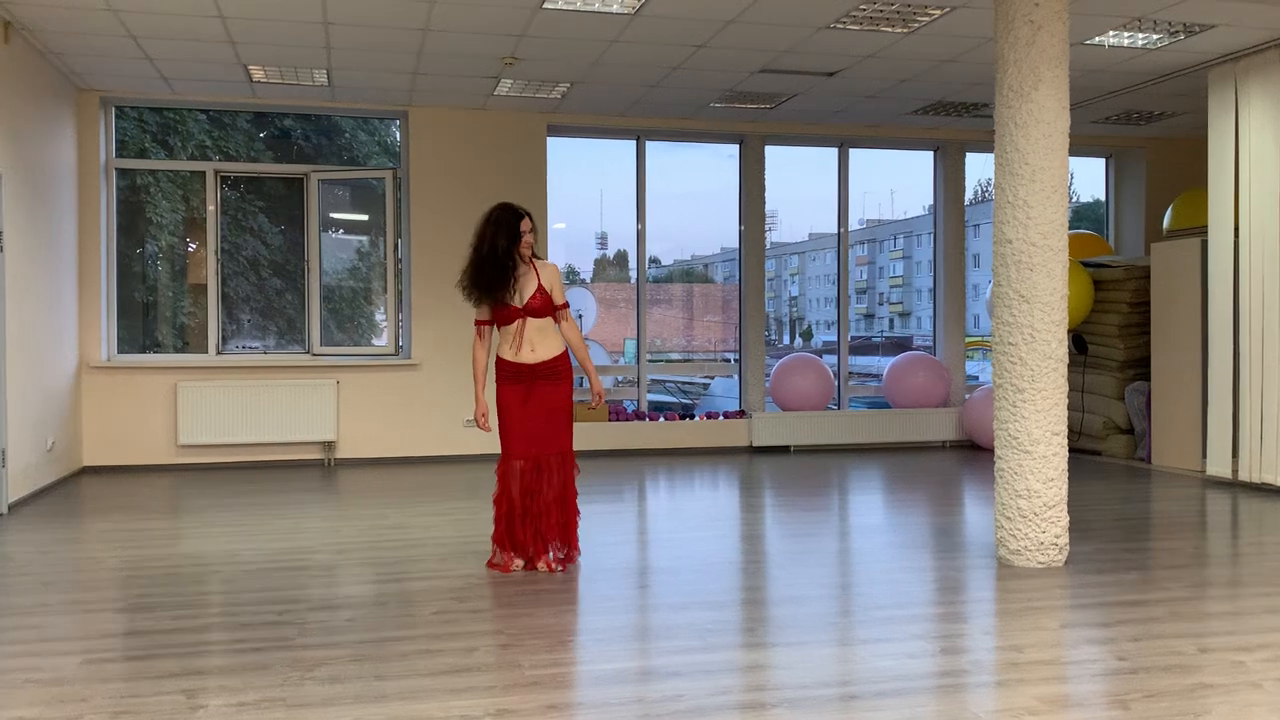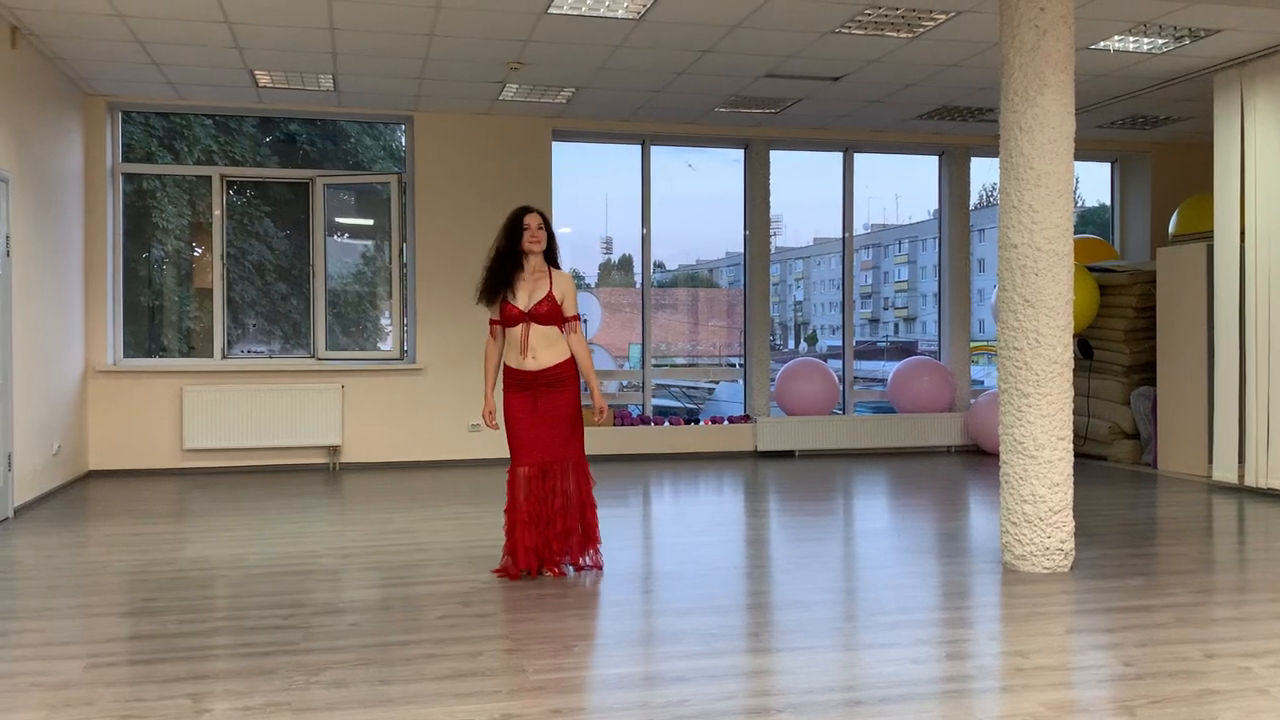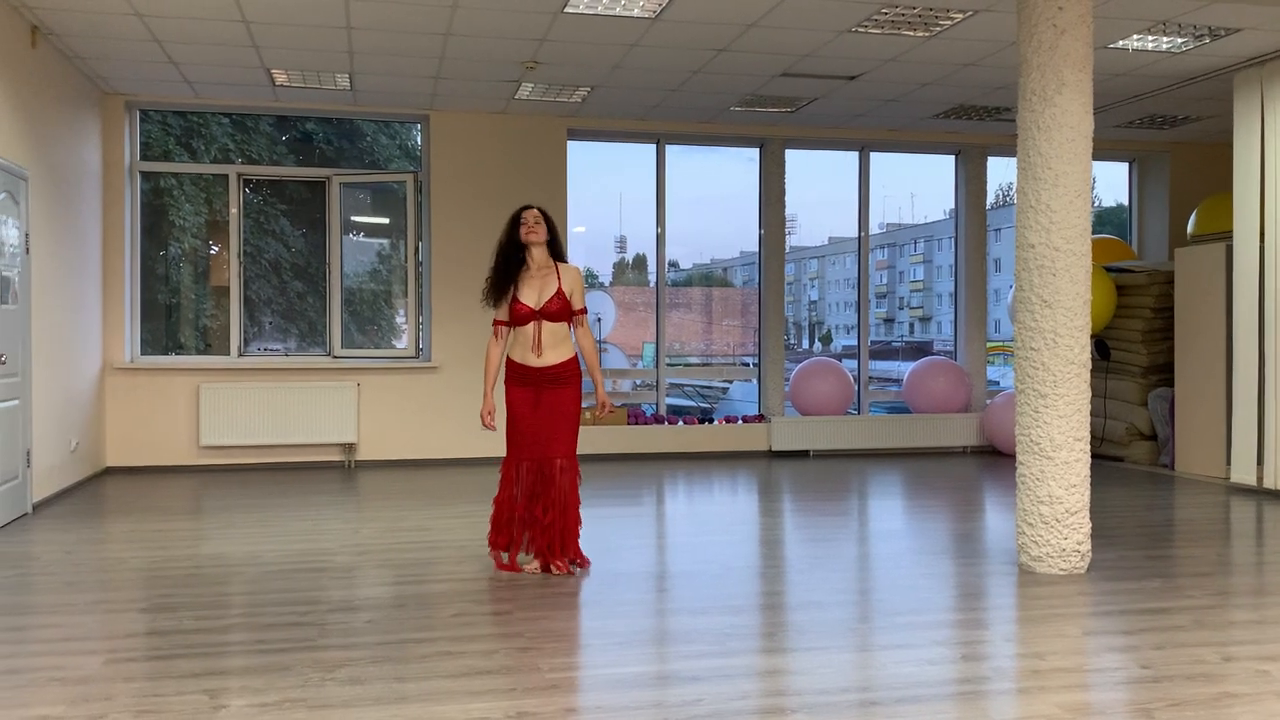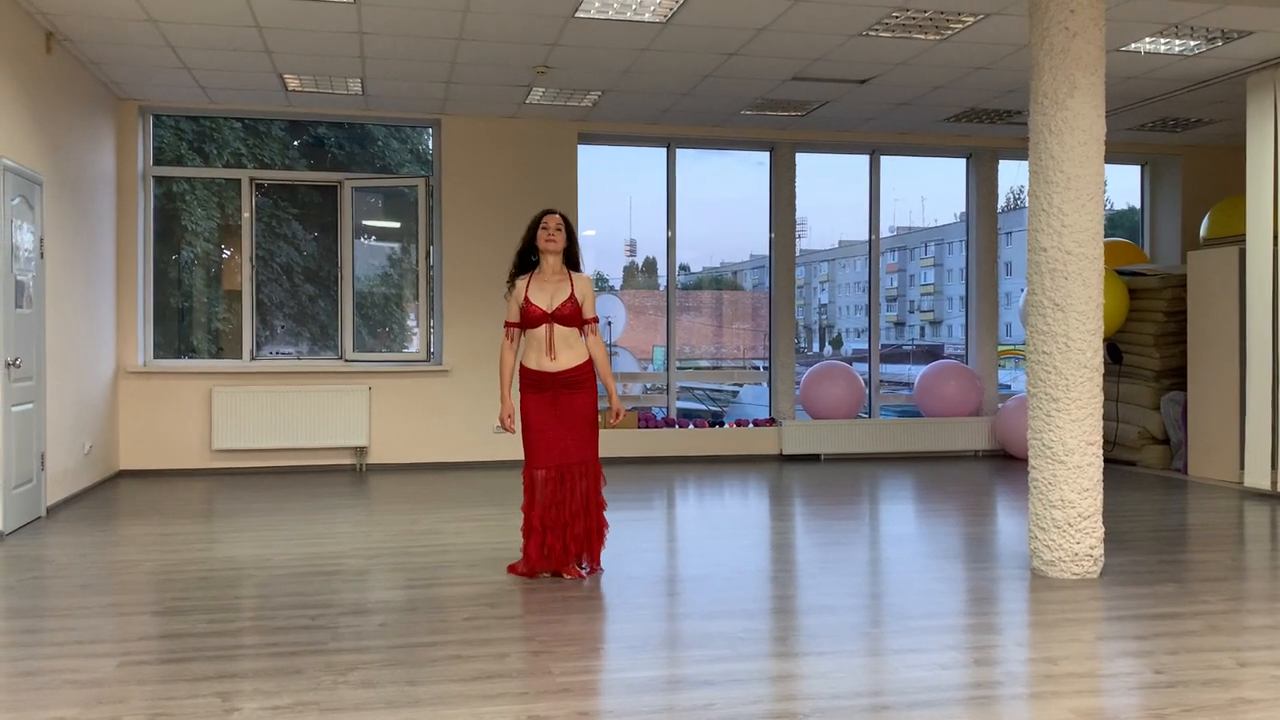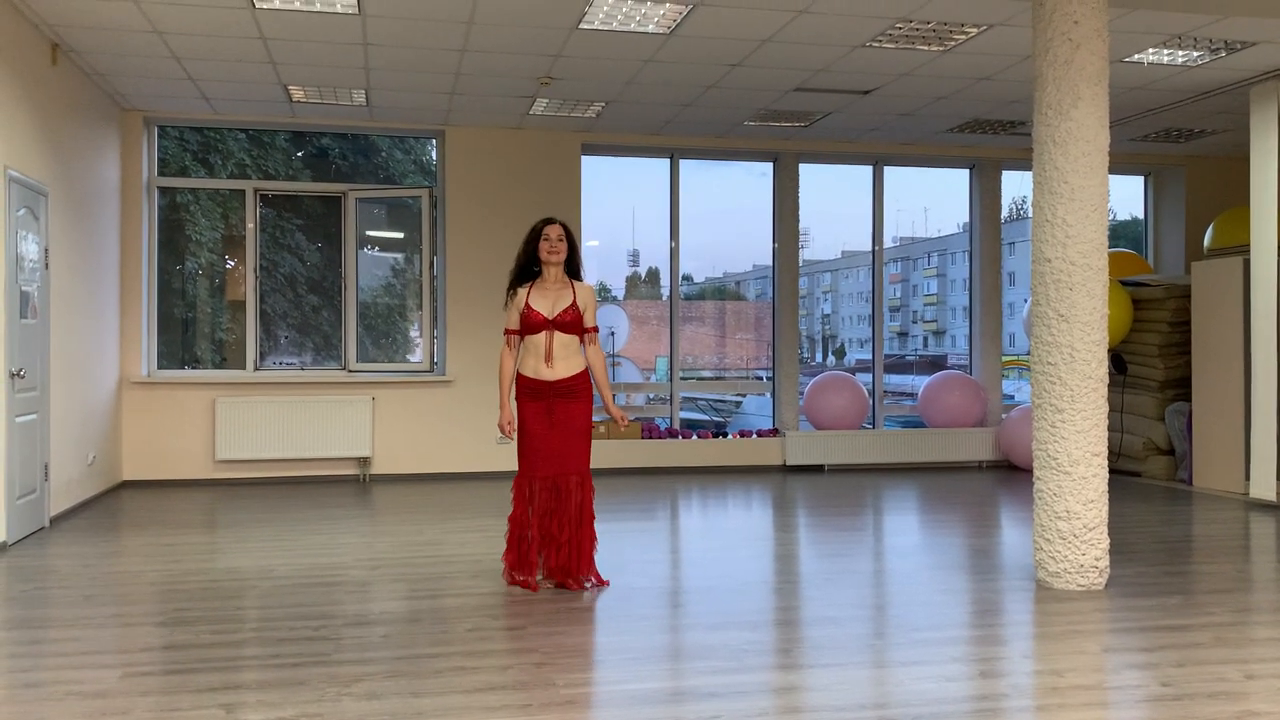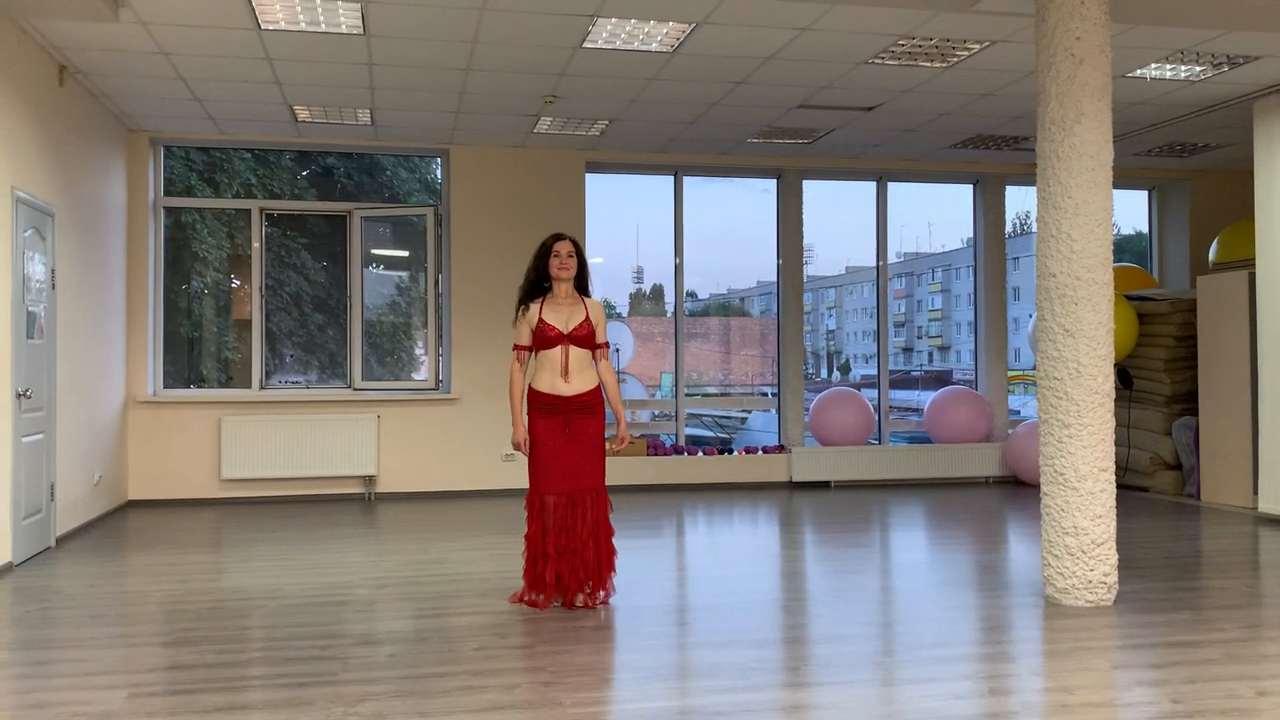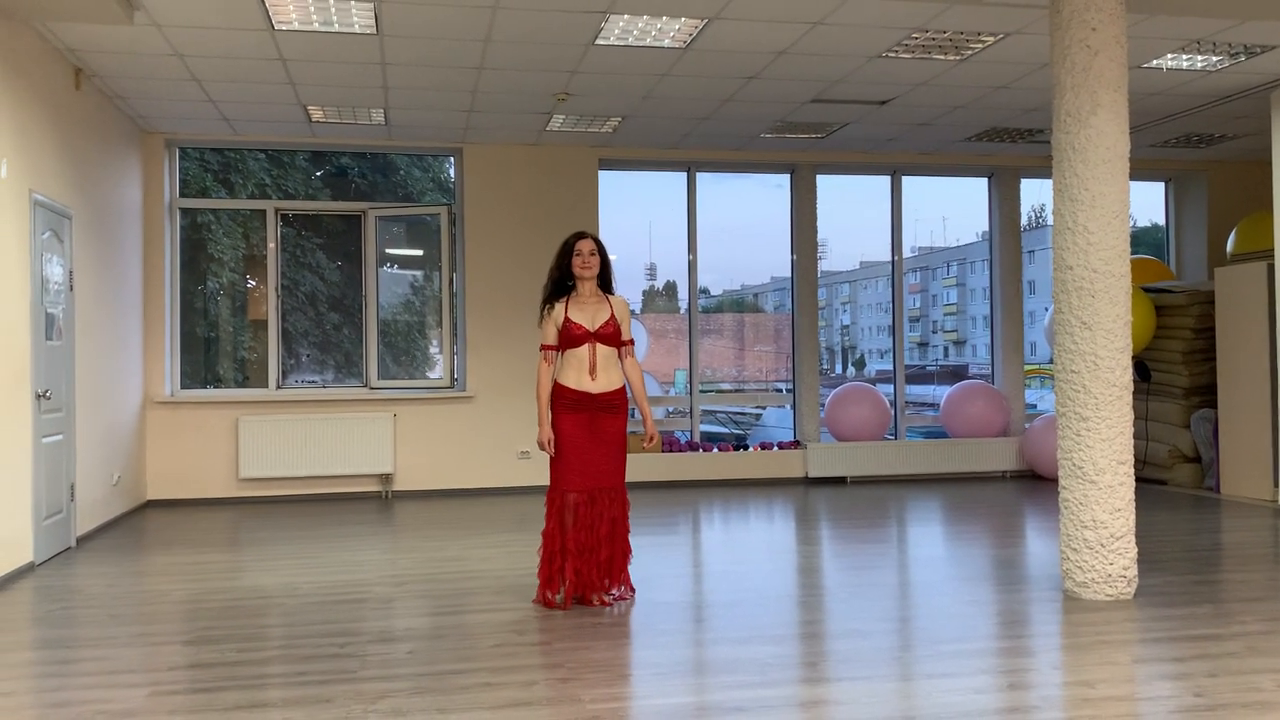
dt=0.7s
person 1, frame 1
left shoulder: (548, 272)
right shoulder: (489, 282)
left elbow: (568, 325)
right elbow: (481, 341)
left wrist: (592, 374)
right wrist: (479, 397)
left hip: (554, 374)
right hip: (512, 380)
left knee: (552, 458)
right knee: (517, 460)
left ankle: (544, 547)
right ankle: (513, 548)
person 1, frame 2
left shoulder: (562, 281)
right shoulder: (502, 283)
left elbow: (576, 337)
right elbow: (495, 341)
left wrist: (595, 389)
right wrist: (488, 395)
left hip: (560, 383)
right hip: (517, 387)
left knee: (560, 465)
right knee: (525, 468)
left ankle: (555, 552)
right ankle: (523, 554)
person 1, frame 3
left shoulder: (570, 275)
right shoulder: (508, 282)
left elbow: (583, 332)
right elbow: (497, 340)
left wrist: (599, 385)
right wrist: (488, 395)
left hip: (563, 380)
right hip: (521, 382)
left knee: (559, 461)
right knee: (525, 462)
left ankle: (559, 552)
right ankle: (531, 550)
person 1, frame 4
left shoulder: (581, 284)
right shoulder: (519, 286)
left elbow: (594, 339)
right elbow: (510, 344)
left wrist: (612, 393)
right wrist: (505, 399)
left hip: (578, 385)
right hip: (535, 388)
left knee: (577, 468)
right knee: (541, 469)
left ankle: (572, 557)
right ankle: (541, 556)
person 1, frame 5
left shoulder: (583, 293)
right shoulder: (520, 294)
left elbow: (592, 349)
right elbow: (509, 350)
left wrist: (609, 402)
right wrist: (504, 405)
left hip: (574, 394)
right hip: (532, 396)
left knee: (573, 477)
right knee: (537, 478)
left ankle: (571, 567)
right ankle: (539, 566)
person 1, frame 6
left shoulder: (594, 309)
right shoulder: (531, 310)
left elbow: (604, 364)
right elbow: (518, 367)
left wrist: (621, 418)
right wrist: (517, 421)
left hip: (588, 410)
right hip: (545, 411)
left knee: (586, 494)
right knee: (548, 494)
left ankle: (582, 584)
right ankle: (547, 584)
person 1, frame 7
left shoulder: (618, 307)
right shoulder: (555, 310)
left elbow: (629, 362)
right elbow: (546, 366)
left wrist: (647, 416)
right wrist: (543, 422)
left hip: (611, 408)
right hip: (569, 408)
left knee: (607, 491)
right knee: (570, 491)
left ankle: (603, 581)
right ankle: (568, 582)
